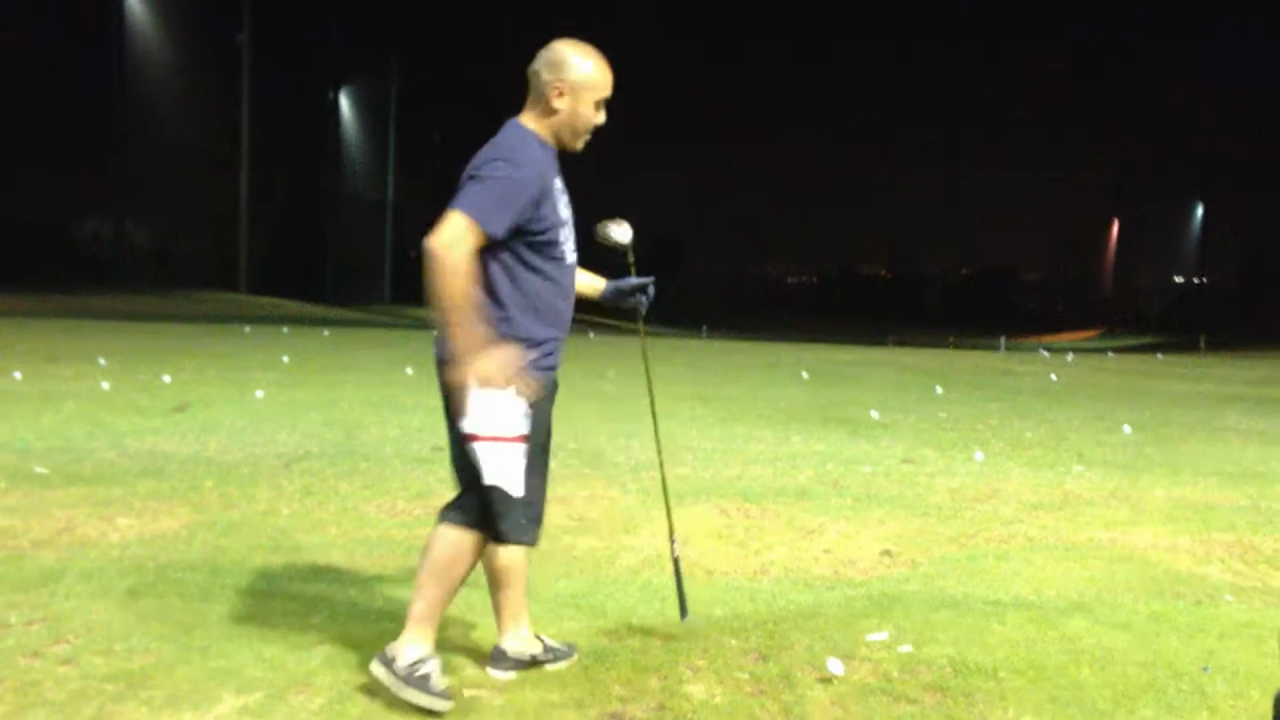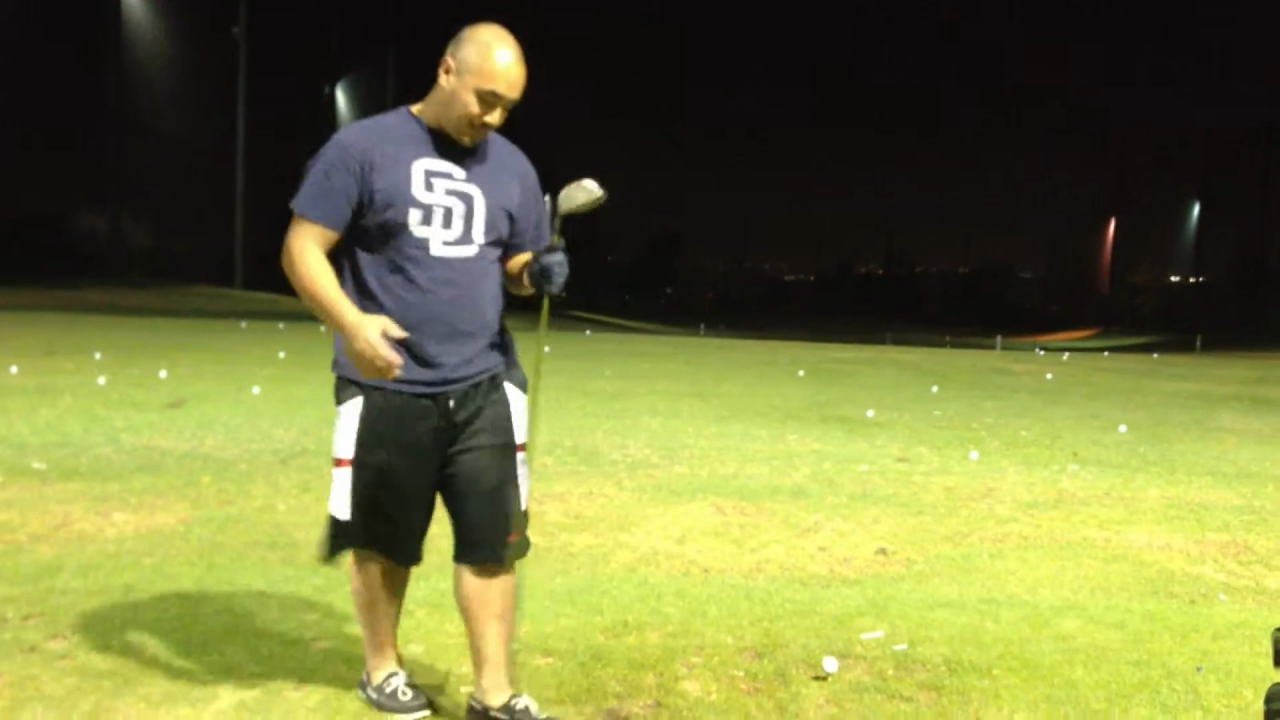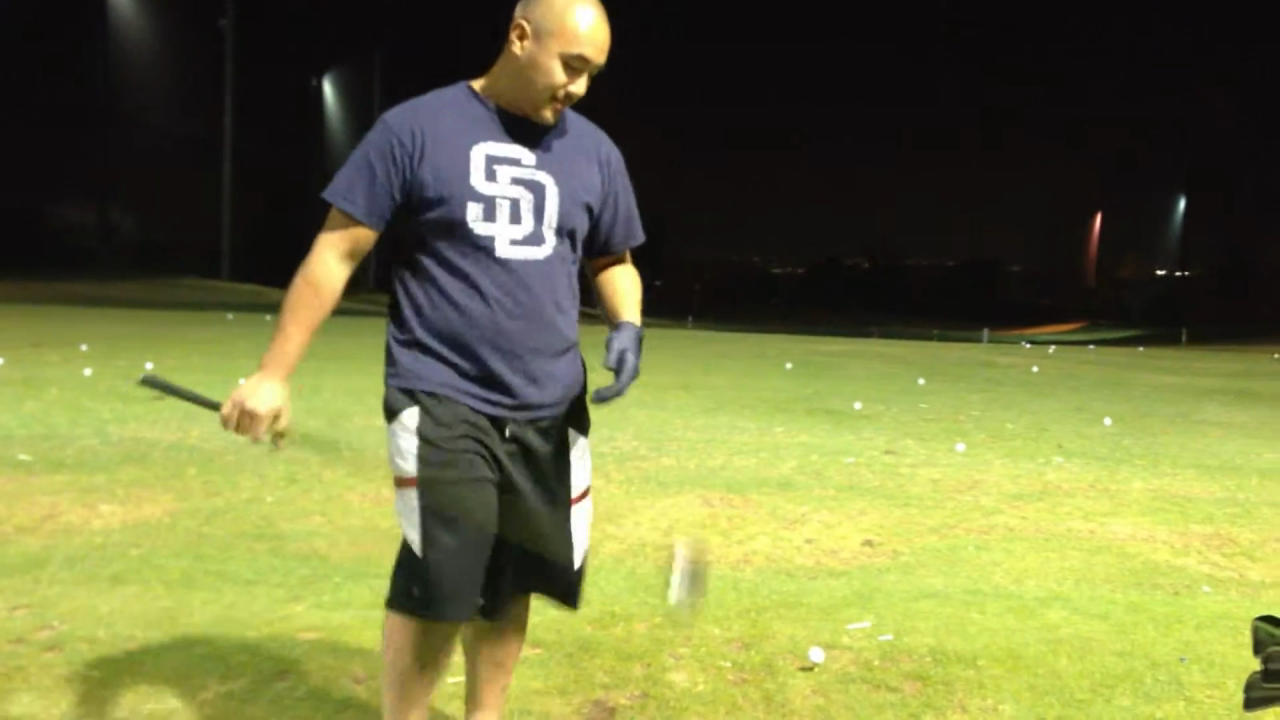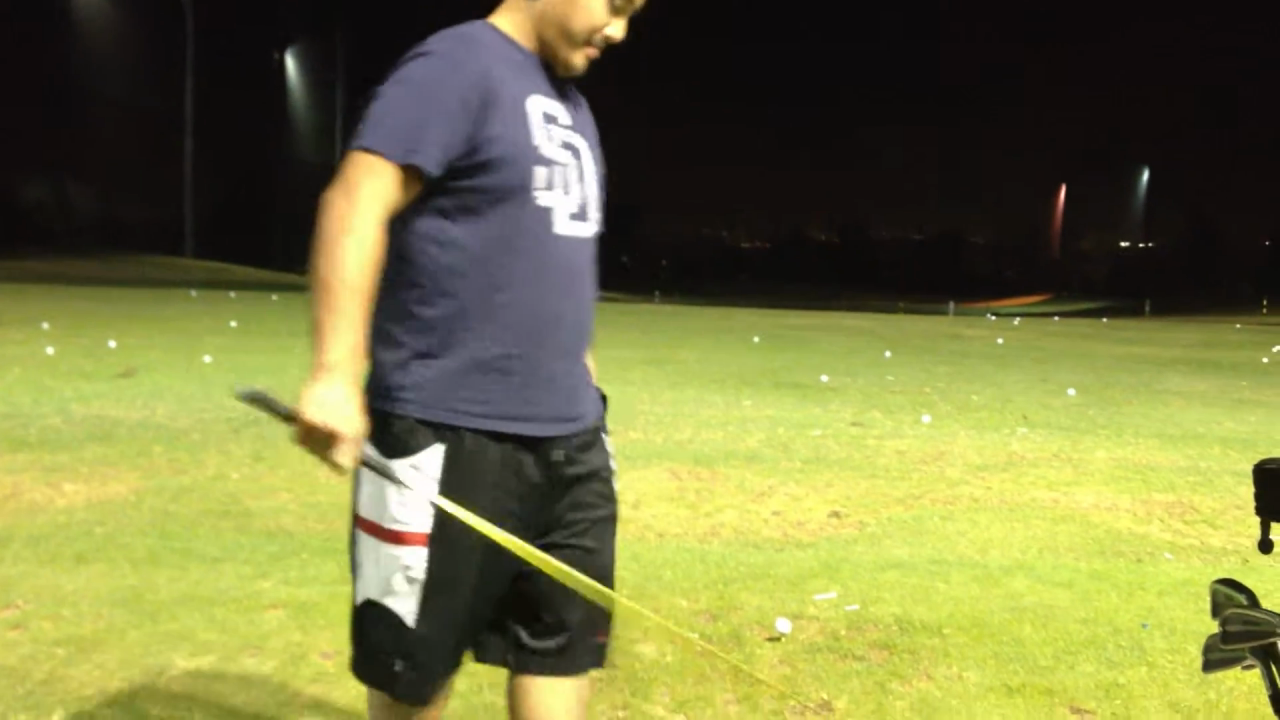
dt=0.7s
person 1, frame 1
left shoulder: (546, 161)
right shoulder: (517, 164)
right elbow: (447, 246)
left wrist: (610, 290)
right wrist: (473, 349)
left hip: (518, 370)
right hip: (497, 368)
left knee: (515, 505)
right knee: (487, 505)
left ankle: (517, 638)
right ankle: (410, 647)
person 1, frame 2
left shoulder: (511, 166)
right shoulder: (362, 148)
left elbow: (516, 260)
right elbow: (301, 247)
left wrist: (537, 272)
right wrist: (350, 322)
left hip: (483, 382)
right hip: (386, 385)
left knee: (493, 535)
right knee: (381, 536)
person 1, frame 3
left shoulder: (594, 153)
right shoulder: (417, 129)
left elbow: (612, 261)
right elbow: (335, 254)
left wrist: (627, 329)
right wrist: (274, 373)
left hip: (548, 411)
right hip: (441, 400)
left knee: (508, 586)
right knee: (435, 585)
person 1, frame 4
left shoulder: (572, 108)
right shoulder: (458, 69)
right elbow: (356, 203)
left wrist: (589, 386)
right wrist: (336, 378)
left hip: (569, 431)
right hip: (448, 431)
left knee: (559, 638)
right knee: (414, 653)
